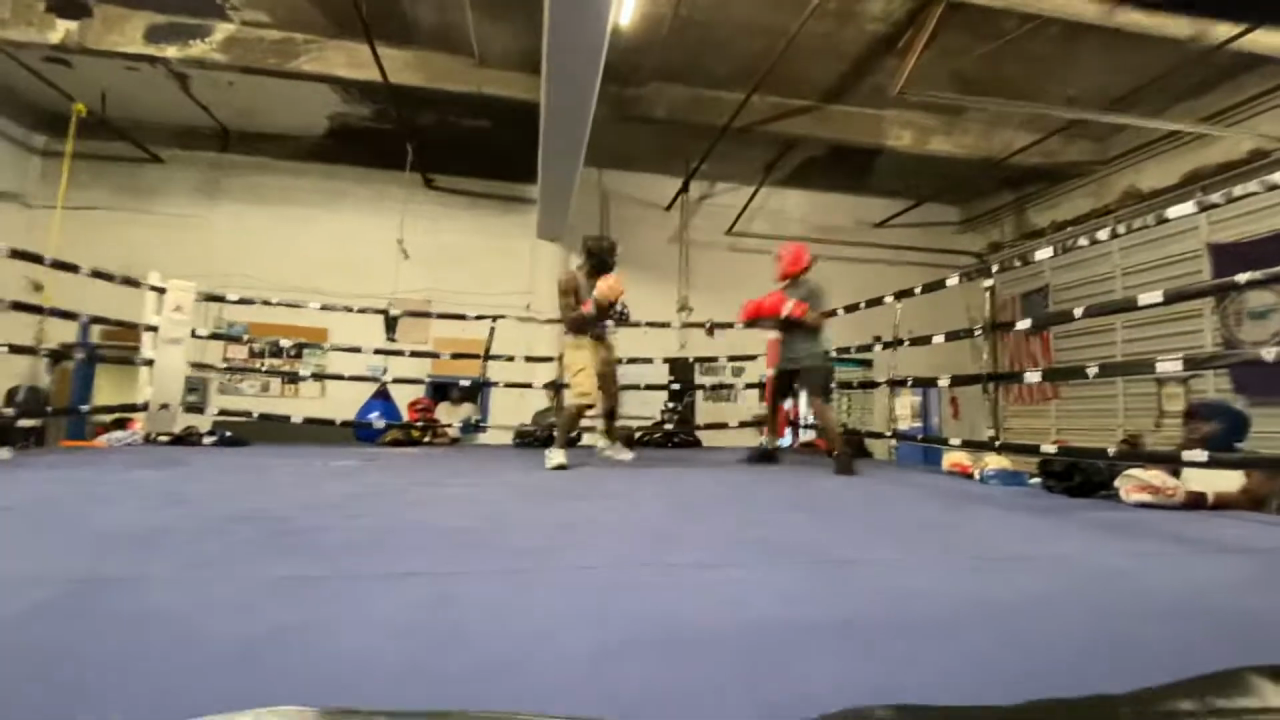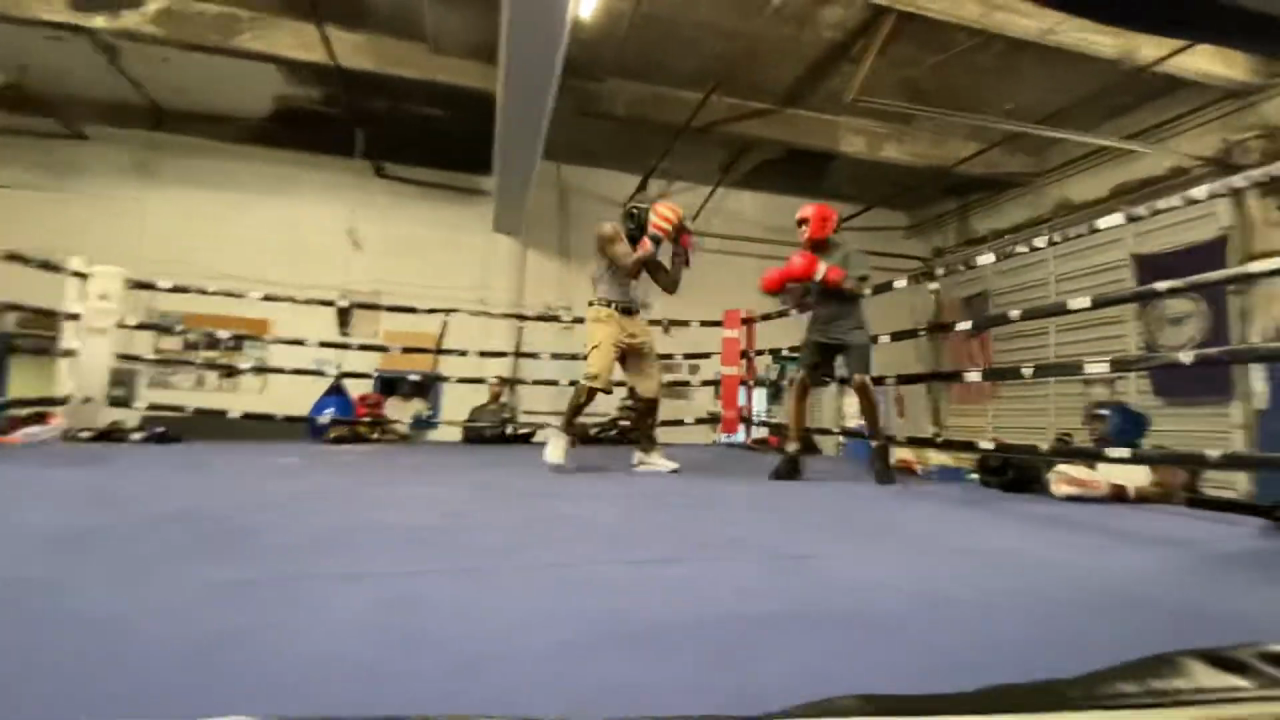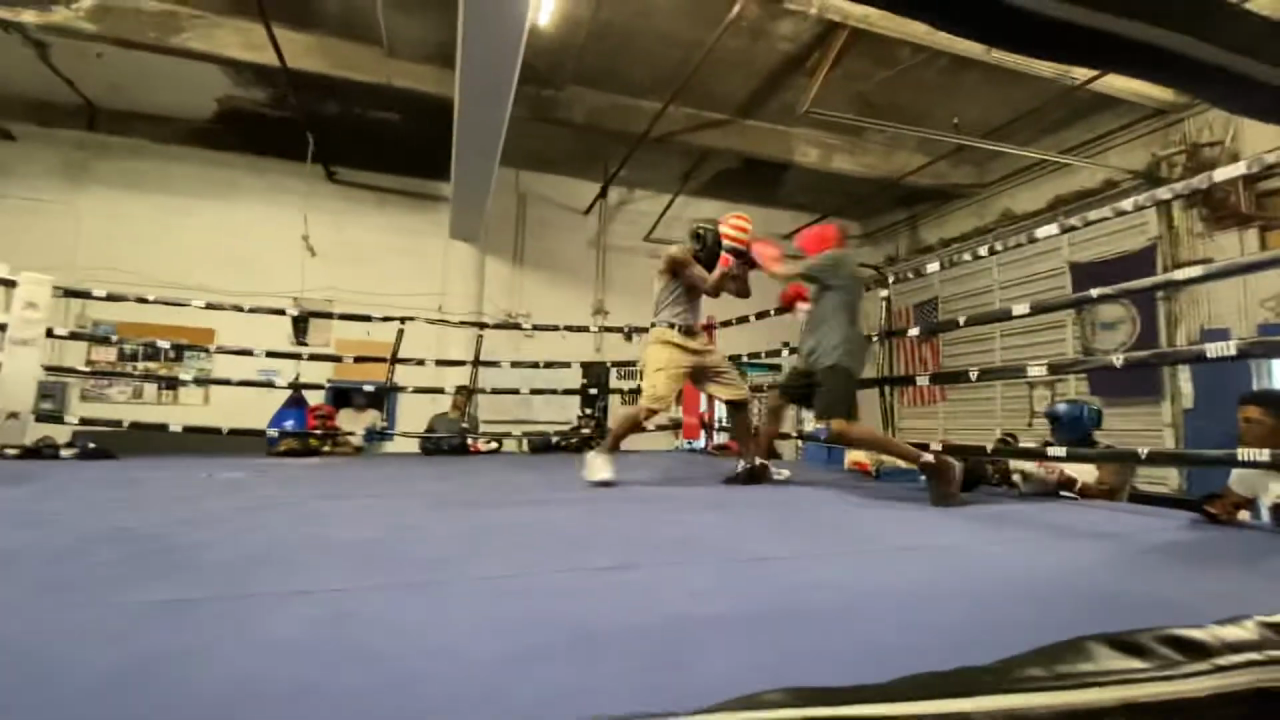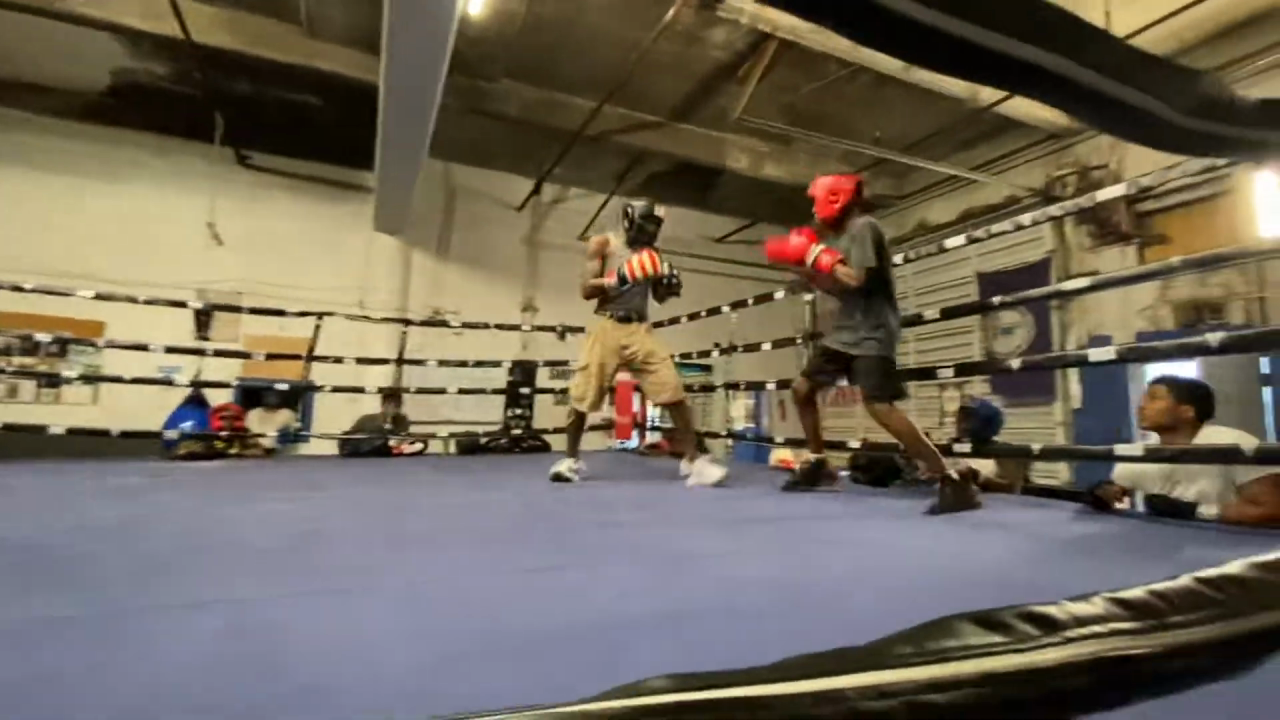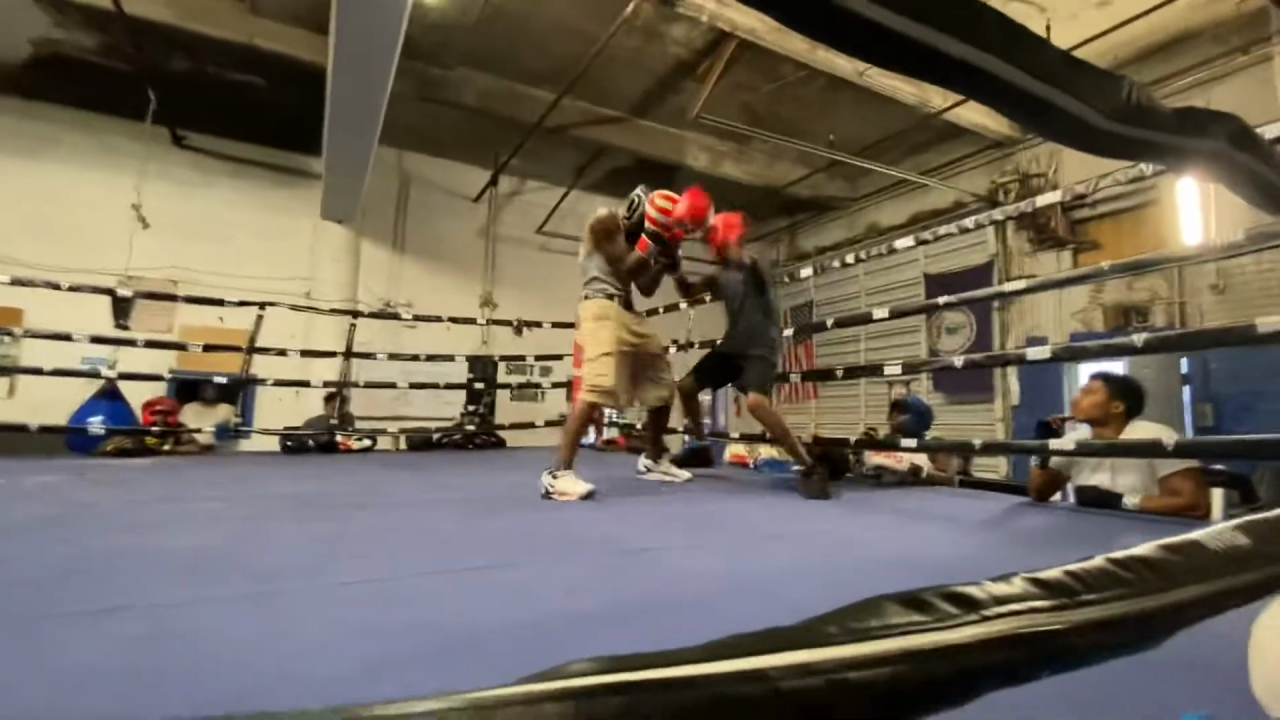
dt=0.7s
person 1, frame 1
left shoulder: (811, 288)
right shoulder: (783, 291)
left elbow: (817, 322)
left wrist: (791, 310)
right wrist: (761, 315)
left hip: (810, 356)
right hip: (788, 357)
left knee: (817, 401)
right knee: (774, 401)
left ankle: (841, 453)
right ankle: (769, 447)
person 1, frame 2
left shoulder: (848, 253)
right shoulder: (803, 258)
left elbow: (857, 289)
left wrist: (825, 272)
right wrist: (778, 289)
left hip: (851, 330)
right hip: (820, 332)
left knee: (860, 382)
right knee: (800, 382)
left ankle: (878, 448)
right ankle: (792, 457)
person 1, frame 3
left shoulder: (837, 259)
right shoulder: (839, 274)
left elbow: (783, 272)
left wrist: (762, 252)
right wrist: (806, 304)
left hip: (836, 356)
right hip: (818, 355)
left knee: (839, 428)
right knee: (775, 403)
right ankle: (758, 466)
person 1, frame 4
left shoulder: (863, 227)
right shoulder: (839, 234)
left elbow: (855, 279)
right elbow: (829, 286)
left wrist: (815, 254)
right wrist: (800, 261)
left hip: (872, 334)
right hip: (843, 332)
left knee: (878, 406)
right knee: (802, 390)
left ankle: (952, 482)
right ankle: (818, 466)
person 1, frame 5
left shoulder: (747, 260)
right shoulder: (719, 274)
left elbow: (738, 256)
right elbow: (688, 291)
left wrist: (711, 222)
right wrist: (673, 269)
left hip: (760, 347)
right hip: (734, 343)
left knee: (756, 403)
right knee: (686, 386)
left ankle: (810, 470)
right ankle: (700, 447)
person 2, frame 1
left shoulder: (604, 279)
right shoulder: (570, 279)
right elbow: (569, 321)
left wrist: (614, 311)
right wrist: (593, 306)
left hip: (601, 343)
right hip: (579, 343)
left knee: (610, 399)
right knee: (583, 397)
left ankle: (610, 442)
right ankle: (557, 449)
person 2, frame 2
left shoulder: (642, 245)
right shoulder: (609, 233)
left elbow: (670, 286)
right elbow: (631, 268)
left wrist: (680, 248)
right wrist: (654, 239)
left hip: (633, 319)
right hip: (603, 316)
left knee: (650, 389)
right knee: (596, 378)
left ankle: (647, 452)
right ankle: (562, 434)
person 2, frame 3
left shoulder: (704, 263)
right shoulder: (677, 255)
left elbow: (743, 292)
right elbow: (712, 289)
left wrist: (742, 258)
right wrist: (730, 254)
left hip: (696, 340)
right hip: (668, 339)
left knee: (737, 395)
right knee: (652, 402)
left ankle: (749, 463)
right ankle: (602, 455)
person 2, frame 4
left shoulder: (653, 254)
right shoulder: (602, 244)
left elbow: (659, 296)
right elbow: (586, 290)
left wrist: (670, 283)
right wrist: (618, 278)
left hip: (640, 327)
right hip: (609, 326)
left knee: (673, 390)
right knee: (583, 396)
left ankle: (694, 461)
right ankle: (571, 459)
person 2, frame 5
left shoulder: (633, 234)
right shoulder: (606, 220)
left elbow: (647, 289)
right elbow: (627, 270)
left wrist: (666, 254)
right wrist: (651, 237)
left hip: (628, 314)
right hip: (602, 310)
left knee: (662, 388)
right knee: (598, 387)
left ankle: (654, 458)
right ankle: (558, 473)
